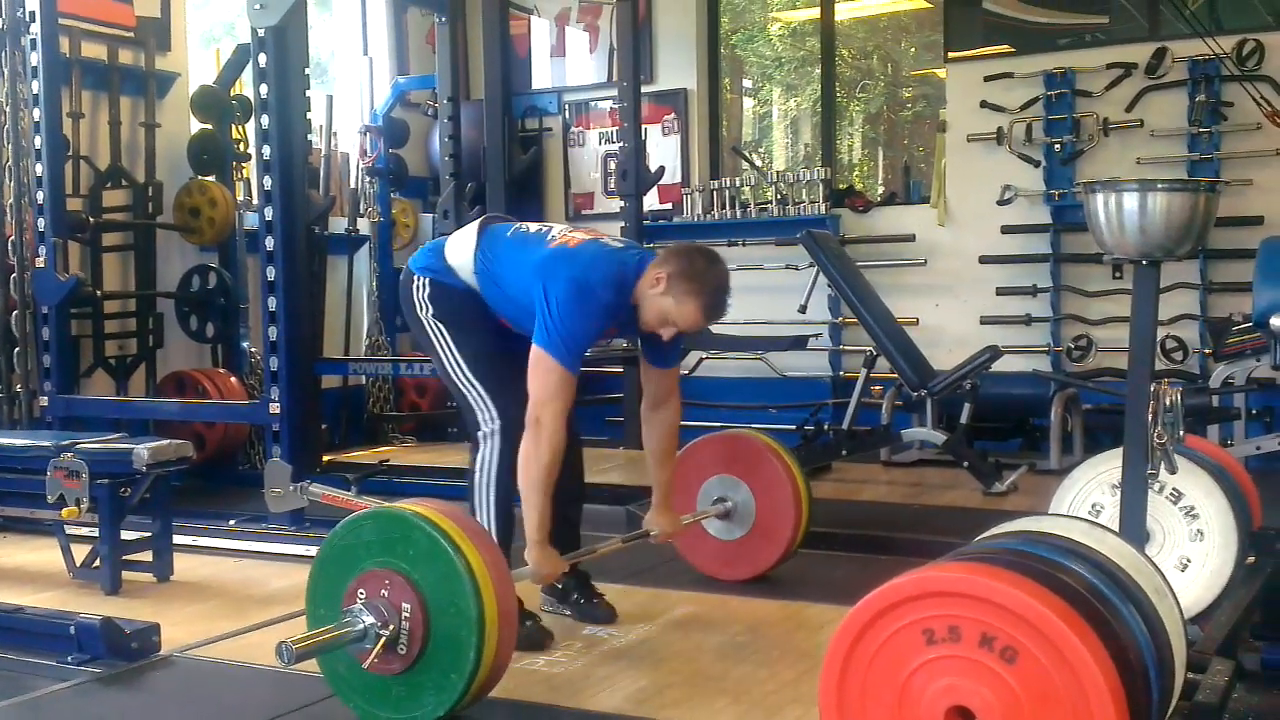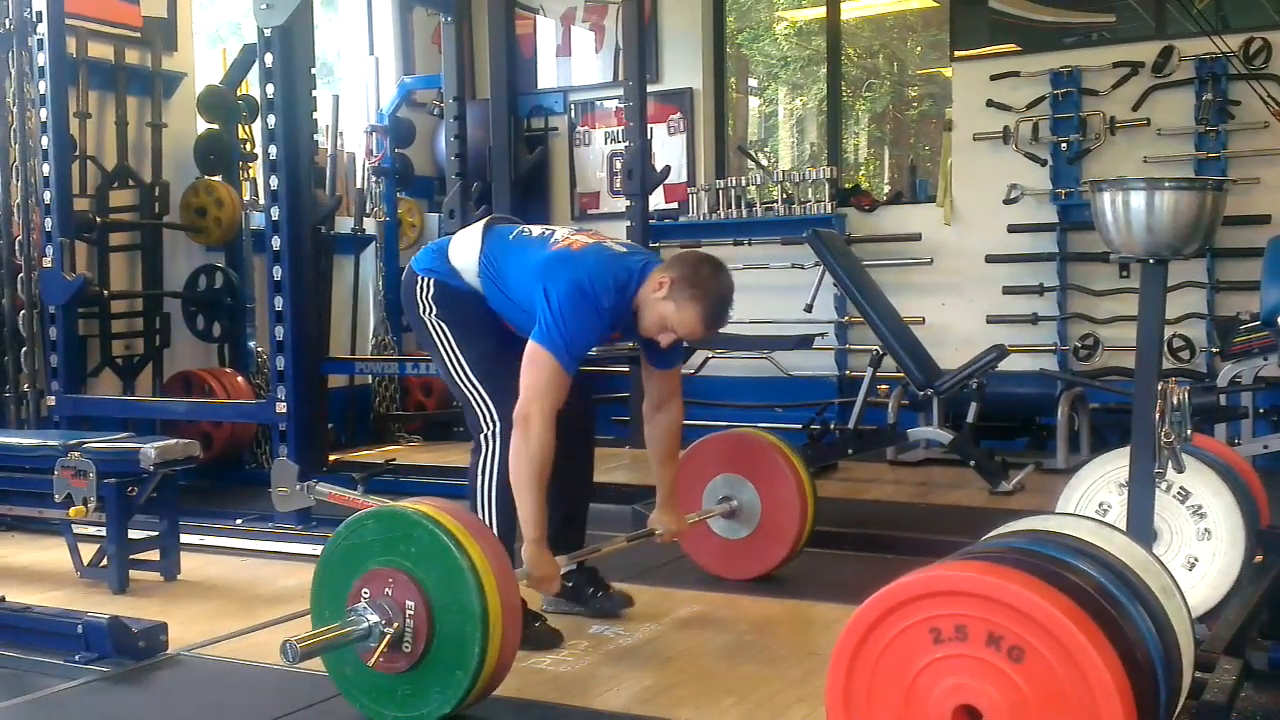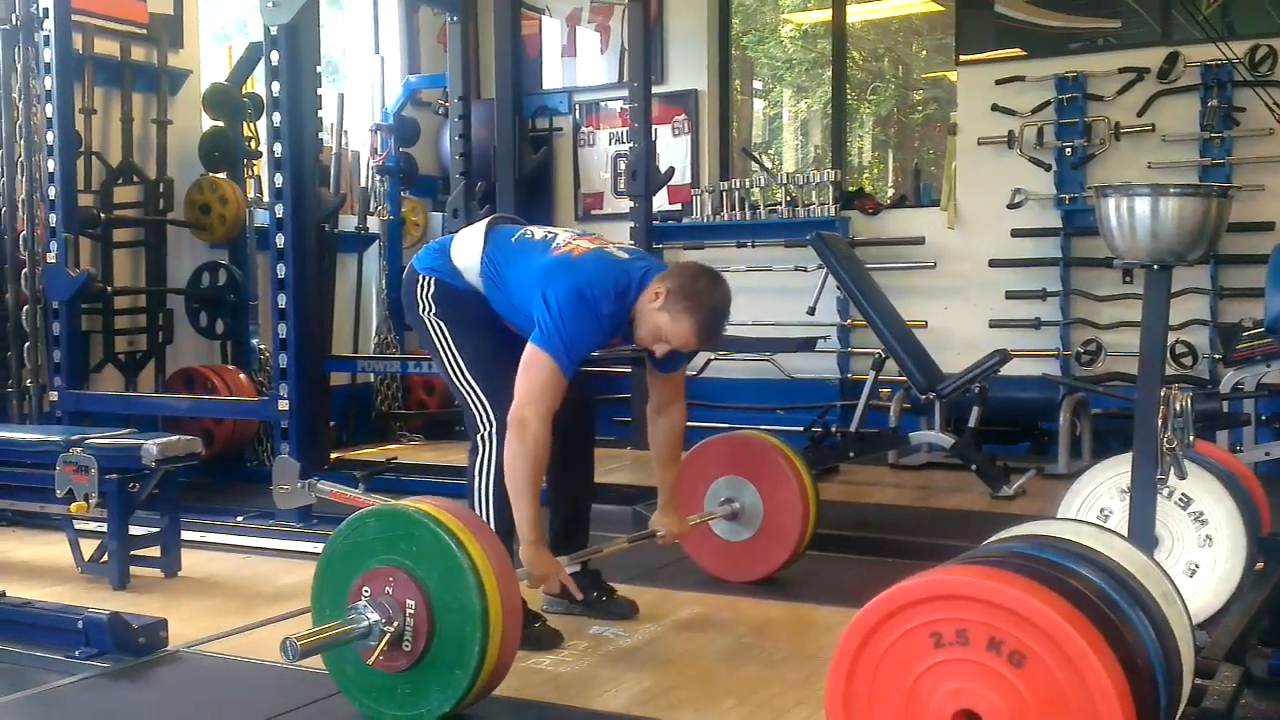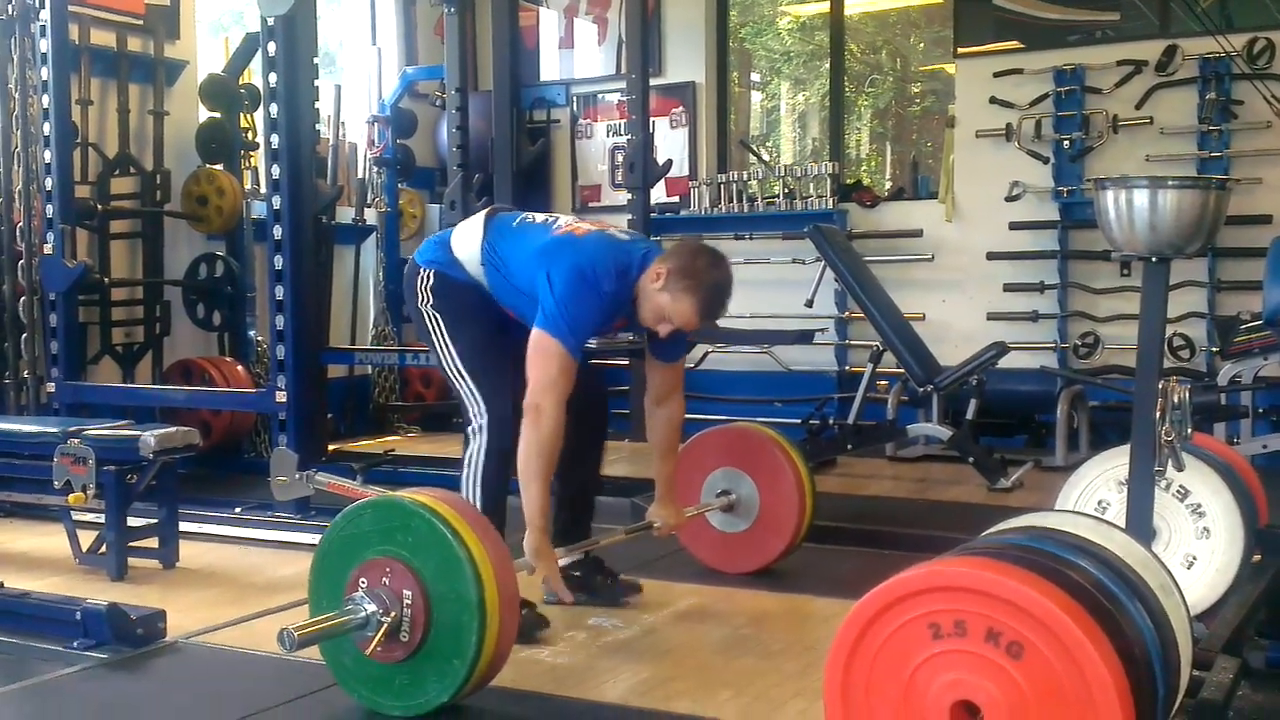
dt=0.4s
person 1, frame 1
left shoulder: (662, 296)
right shoulder: (581, 290)
left elbow: (661, 403)
right elbow: (542, 419)
left wrist: (661, 504)
right wrist: (537, 544)
left hip: (501, 296)
right hip: (443, 284)
left knee: (563, 427)
right knee: (502, 422)
left ankle: (563, 578)
person 1, frame 2
left shoulder: (670, 299)
right shoulder: (582, 293)
left elbow: (663, 404)
right elbow: (531, 418)
left wrist: (666, 504)
right wrist: (534, 544)
left hip: (504, 295)
right hip: (445, 286)
left knee: (575, 419)
right knee: (501, 423)
left ankle: (569, 576)
person 1, frame 3
left shoulder: (674, 307)
right shoulder: (582, 300)
left elbow: (667, 407)
right elbow: (526, 421)
left wrist: (667, 505)
right wrist: (532, 545)
left hip: (506, 292)
right hip: (446, 285)
left knee: (574, 418)
right knee: (498, 423)
left ankle: (571, 578)
person 1, frame 4
left shoulder: (672, 291)
right shoulder: (584, 281)
left elbow: (664, 398)
right elbow: (542, 409)
left wrist: (664, 496)
right wrist: (538, 536)
left hip: (510, 300)
right hip: (451, 281)
left knee: (588, 410)
right knee: (497, 418)
left ankle: (572, 563)
